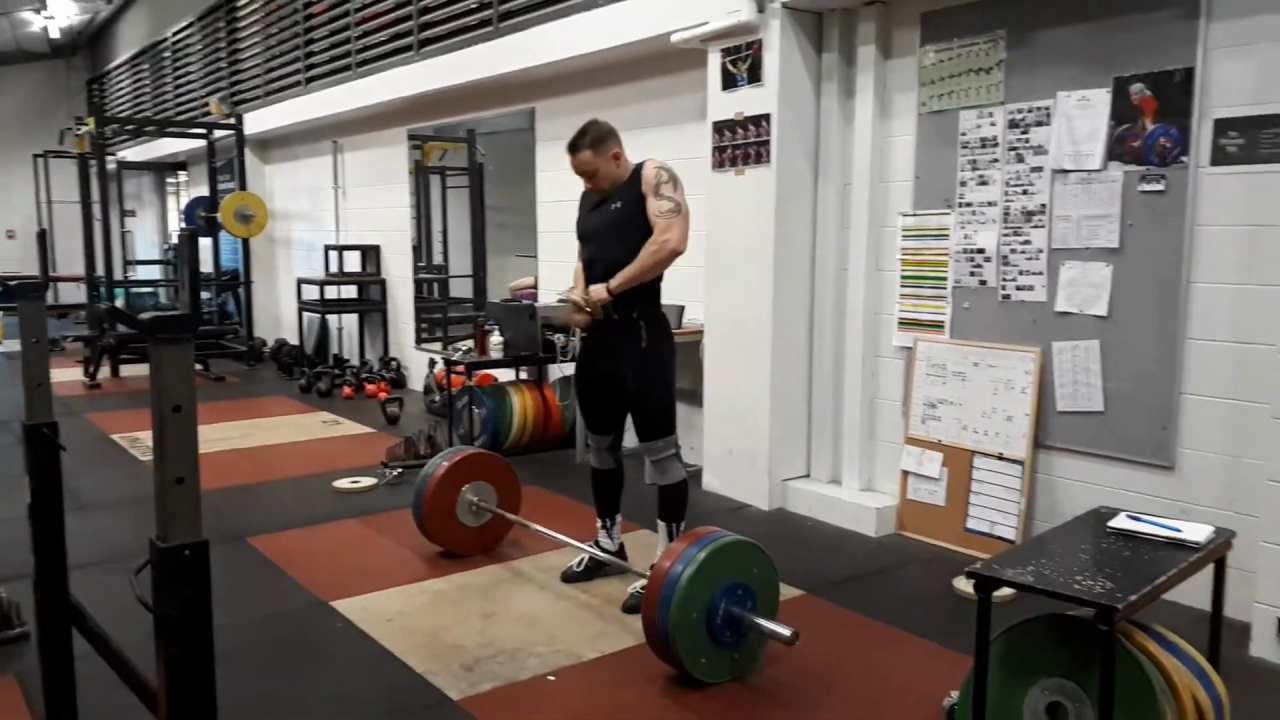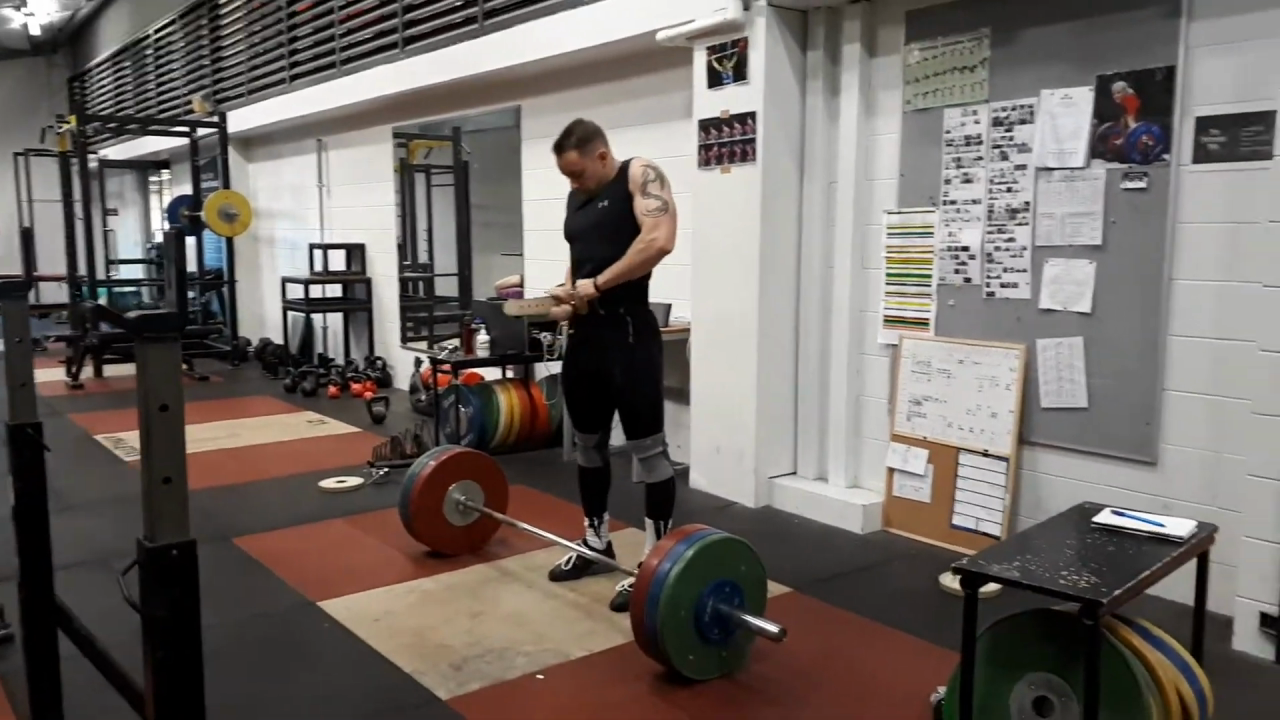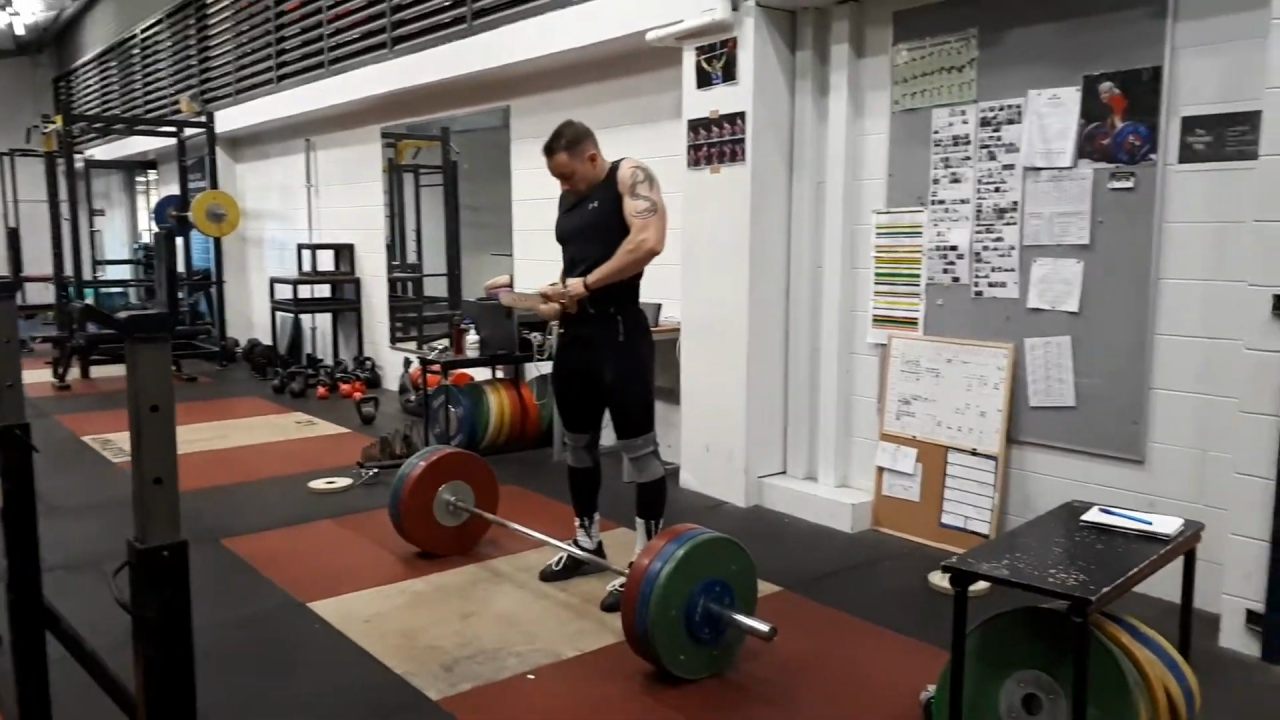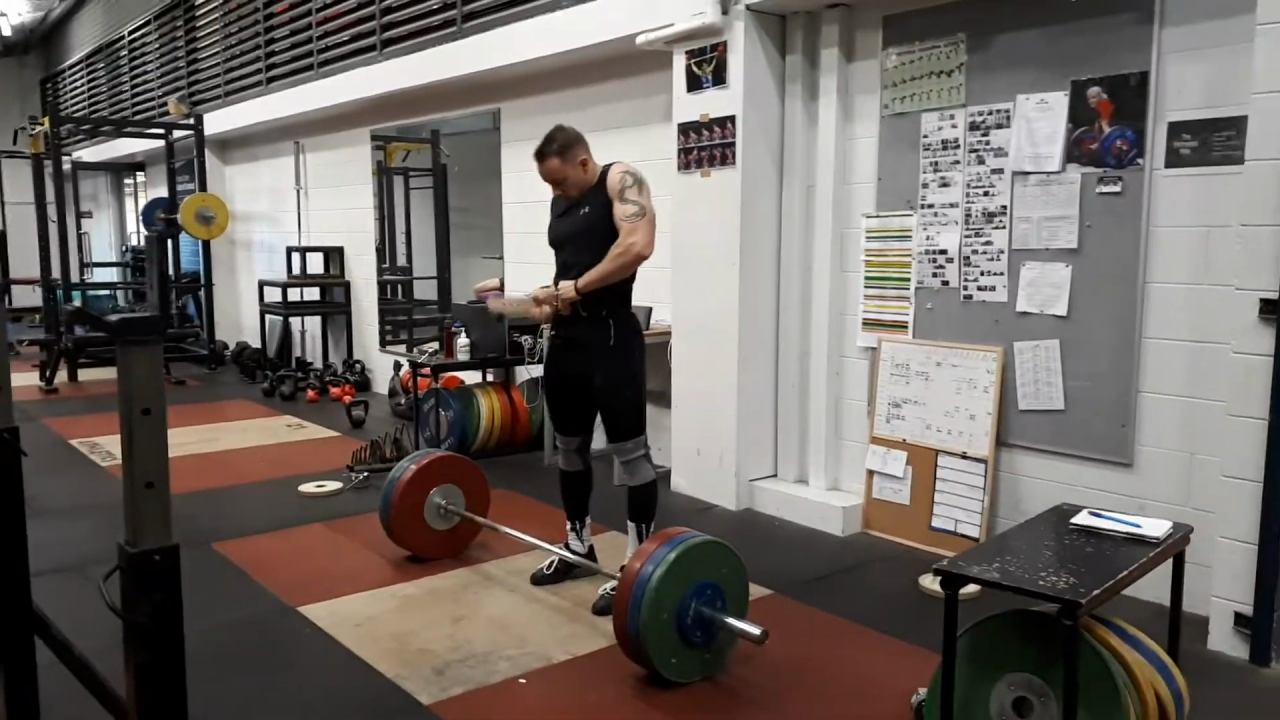
dt=0.1s
person 1, frame 1
left shoulder: (653, 178)
right shoulder: (590, 199)
left elbow: (672, 241)
left wrist: (611, 289)
right wrist: (581, 294)
left hip: (641, 335)
right hip: (597, 337)
left knee: (659, 450)
right knee: (601, 445)
right ankle: (608, 545)
person 1, frame 2
left shoulder: (640, 176)
right shoulder: (577, 198)
left elbow: (659, 239)
left wrist: (598, 285)
right wrist: (568, 291)
left hip: (628, 332)
right hip: (584, 334)
left knee: (646, 448)
right knee: (588, 444)
right ankle: (596, 543)
person 1, frame 3
left shoulder: (630, 177)
right shoulder: (570, 199)
left elbow: (648, 241)
left wrist: (587, 284)
right wrist: (560, 290)
left hip: (619, 332)
right hip: (573, 334)
left knee: (637, 448)
right knee: (578, 444)
right ankle: (586, 543)
person 1, frame 4
left shoulder: (621, 181)
right shoulder: (562, 203)
left elbow: (638, 245)
left wrist: (578, 288)
right wrist: (551, 294)
left hip: (610, 335)
right hip: (565, 337)
left knee: (629, 451)
right knee: (570, 447)
right ankle: (578, 546)
